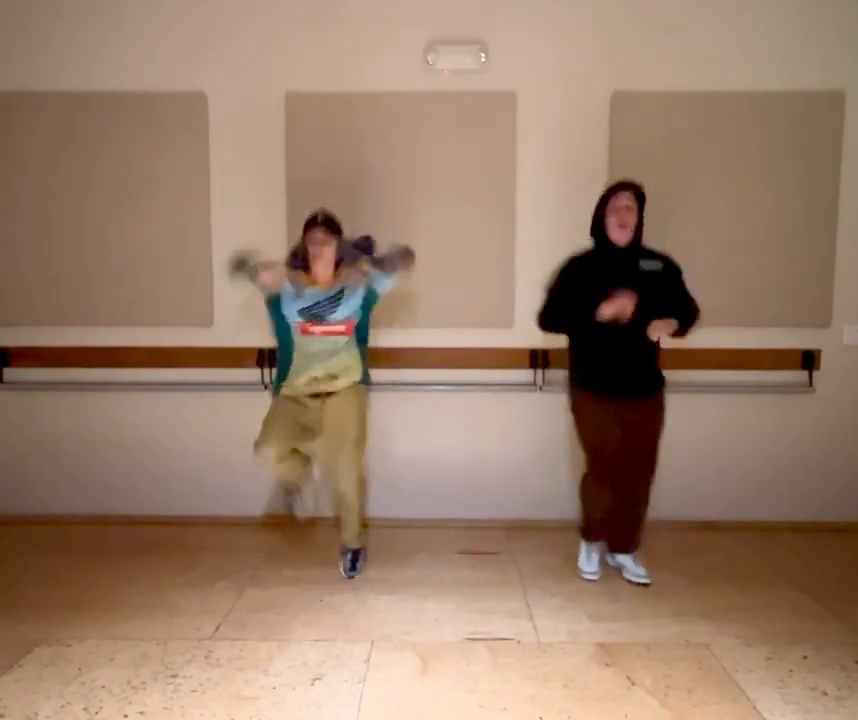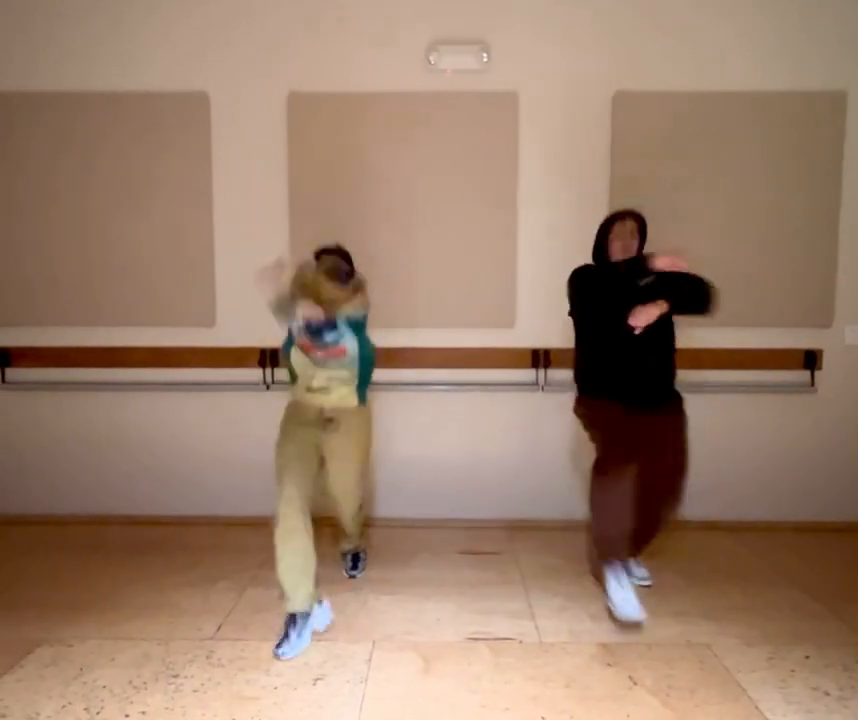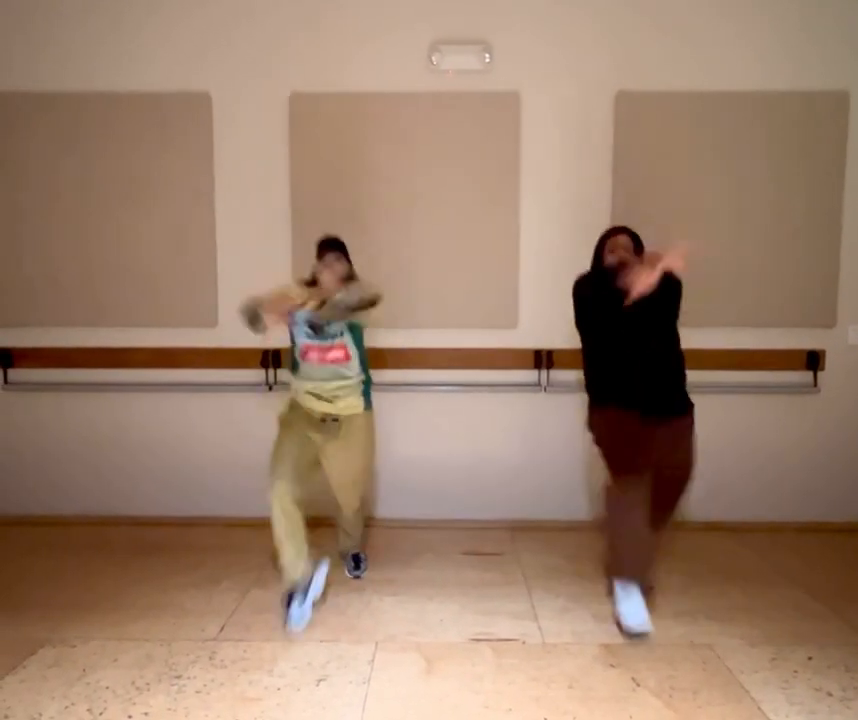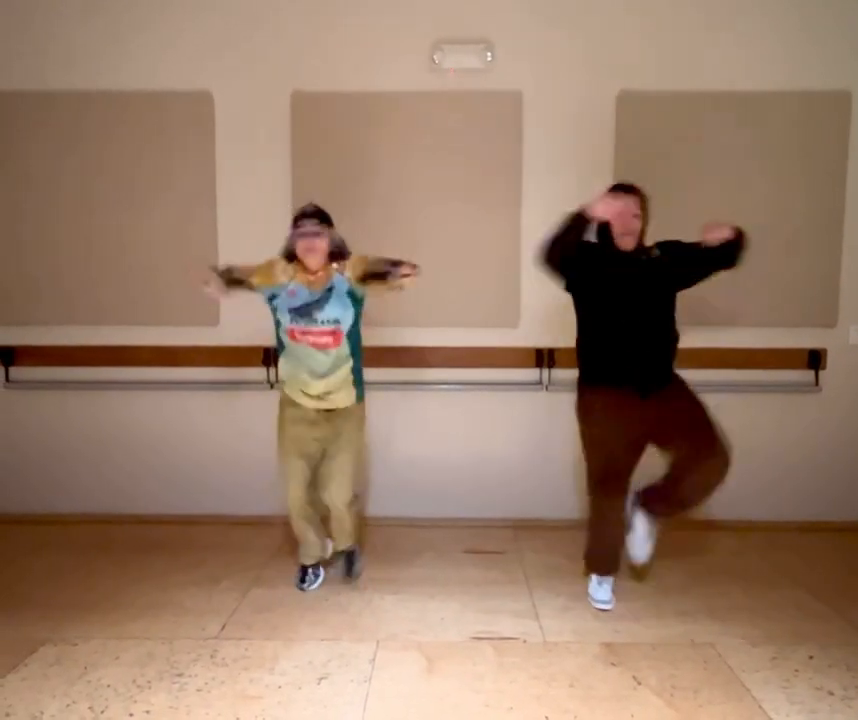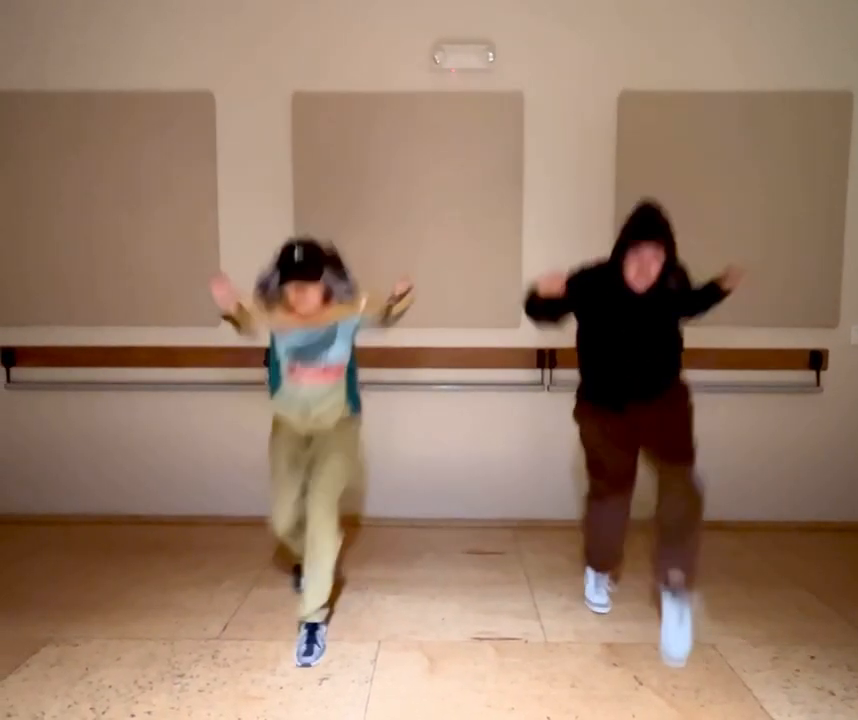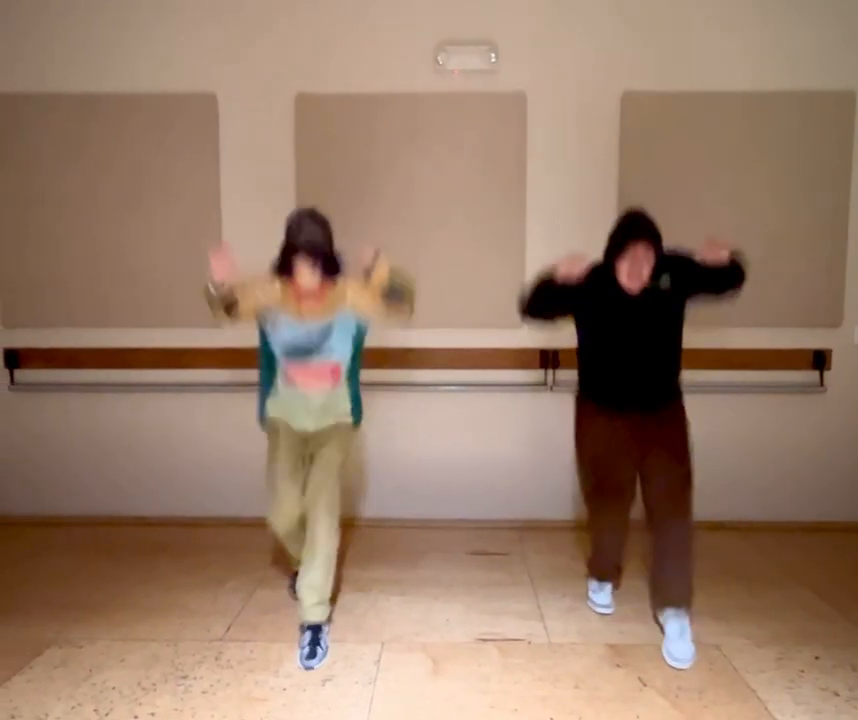
dt=0.2s
person 1, frame 1
left shoulder: (658, 265)
right shoulder: (581, 267)
left elbow: (685, 307)
right elbow: (550, 319)
left wrist: (672, 322)
right wrist: (600, 310)
left hip: (645, 390)
right hip: (594, 390)
left knee: (637, 474)
right knee: (603, 468)
left ankle: (621, 549)
right ankle: (591, 539)
person 1, frame 2
left shoulder: (665, 274)
right shoulder: (585, 279)
left elbow: (702, 298)
right elbow: (594, 303)
left wrist: (662, 305)
right wrist: (650, 270)
left hip: (661, 401)
right hip: (607, 401)
left knee: (663, 487)
right knee: (617, 465)
left ankle: (628, 550)
right ankle: (612, 564)
person 1, frame 3
left shoulder: (657, 289)
right shoulder: (590, 291)
left elbow: (671, 280)
right elbow: (606, 297)
left wrist: (652, 277)
right wrist: (643, 275)
left hip: (670, 413)
right hip: (616, 412)
left knee: (663, 496)
right knee: (630, 478)
left ankle: (631, 569)
right ankle: (629, 584)
person 1, frame 4
left shoulder: (665, 259)
right shoulder: (587, 262)
left elbow: (721, 257)
right elbow: (557, 253)
left wrist: (727, 237)
right wrist: (589, 217)
left hip: (663, 387)
right hip: (605, 394)
left knee: (709, 459)
right knee: (609, 486)
left ankle: (645, 508)
right ankle: (601, 572)
person 1, frame 5
left shoulder: (674, 278)
right shoulder: (589, 284)
left elbow: (687, 304)
right elbow: (541, 312)
left wrist: (720, 288)
right wrist: (542, 293)
left hip: (663, 398)
right hip: (603, 405)
left knee: (678, 478)
right knee: (609, 486)
left ankle: (676, 589)
right ankle: (599, 571)
person 1, frame 6
left shoulder: (675, 273)
right shoulder: (589, 287)
left elbow: (726, 282)
right elbow: (533, 309)
left wrist: (725, 261)
right wrist: (556, 278)
left hip: (662, 410)
right hip: (603, 412)
left knee: (672, 499)
right knee: (608, 499)
left ankle: (674, 610)
right ankle: (602, 579)
person 2, frame 1
left shoulder: (360, 281)
right shoulder: (288, 281)
left elbow: (402, 259)
right elbow: (243, 266)
left wrist: (385, 263)
right wrist: (255, 271)
left hip: (343, 390)
right hip: (296, 390)
left knee: (346, 476)
right knee: (268, 448)
left ankle: (352, 543)
right ankle: (297, 470)
person 2, frame 2
left shoulder: (354, 298)
right shoulder: (303, 306)
left elbow: (341, 293)
left hip: (346, 412)
right hip: (302, 412)
left knee: (347, 495)
right knee: (291, 501)
left ankle: (352, 546)
right ankle: (301, 609)
person 2, frame 3
left shoulder: (353, 295)
right shoulder: (296, 299)
left elbow: (363, 299)
right elbow: (256, 313)
left wrist: (340, 296)
right wrist: (267, 313)
left hip: (349, 414)
right hip: (302, 412)
left knee: (350, 495)
right knee: (282, 490)
left ankle: (352, 548)
right ankle: (300, 580)
person 2, frame 4
left shoulder: (347, 274)
right shoulder: (280, 275)
left elbow: (388, 275)
right elbow: (238, 278)
left wrist: (390, 272)
right wrist: (224, 277)
left hip: (343, 403)
right hip: (295, 402)
left knee: (337, 490)
right knee: (296, 489)
left ankle: (346, 544)
right ankle: (312, 555)
person 2, frame 5
left shoulder: (349, 304)
right shoulder: (271, 307)
left elbow: (387, 314)
right elbow: (246, 321)
left wrist: (396, 302)
right wrist: (231, 306)
left hip: (336, 423)
right hip: (289, 424)
left knee: (322, 509)
right knee: (282, 517)
left ankle: (313, 615)
right ankle: (309, 559)
person 2, frame 6
left shoulder: (351, 297)
right shoulder: (270, 295)
left elbow: (403, 305)
right elbow: (230, 308)
left wrist: (384, 277)
right wrist: (219, 285)
left hip: (334, 425)
right hip: (285, 423)
left knee: (321, 510)
right knee: (282, 516)
left ankle: (314, 618)
right ankle: (304, 563)
